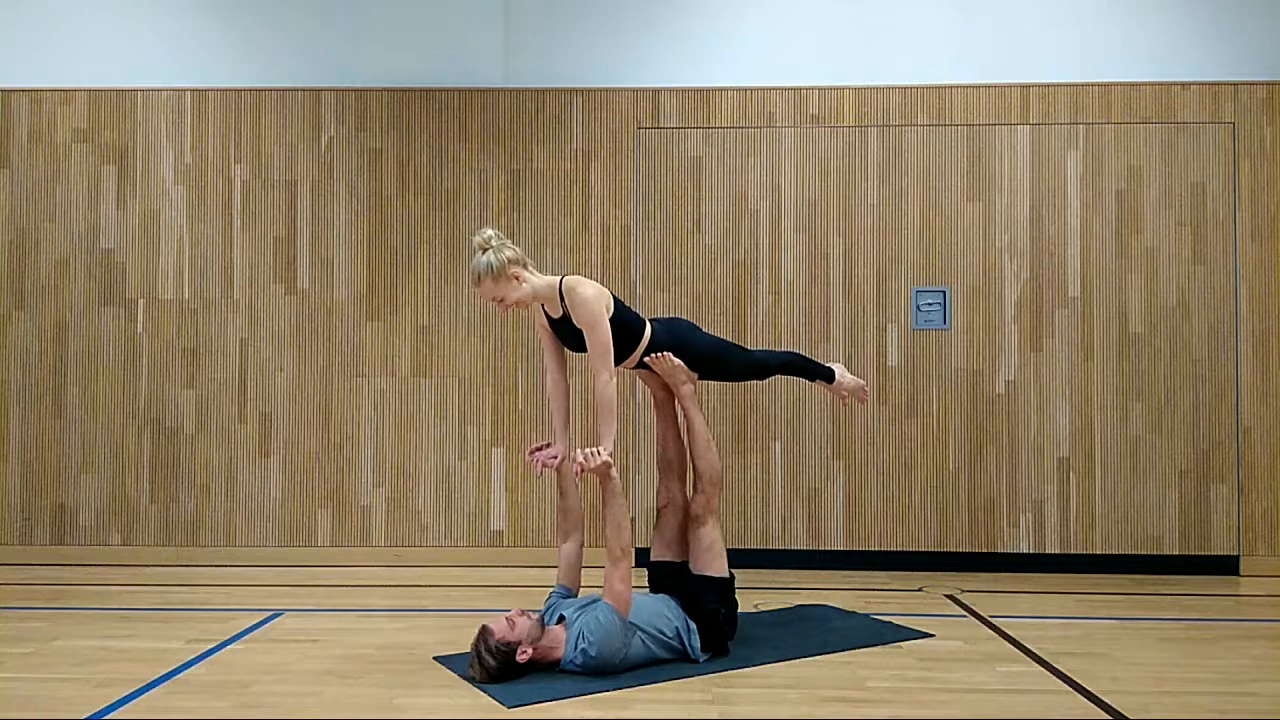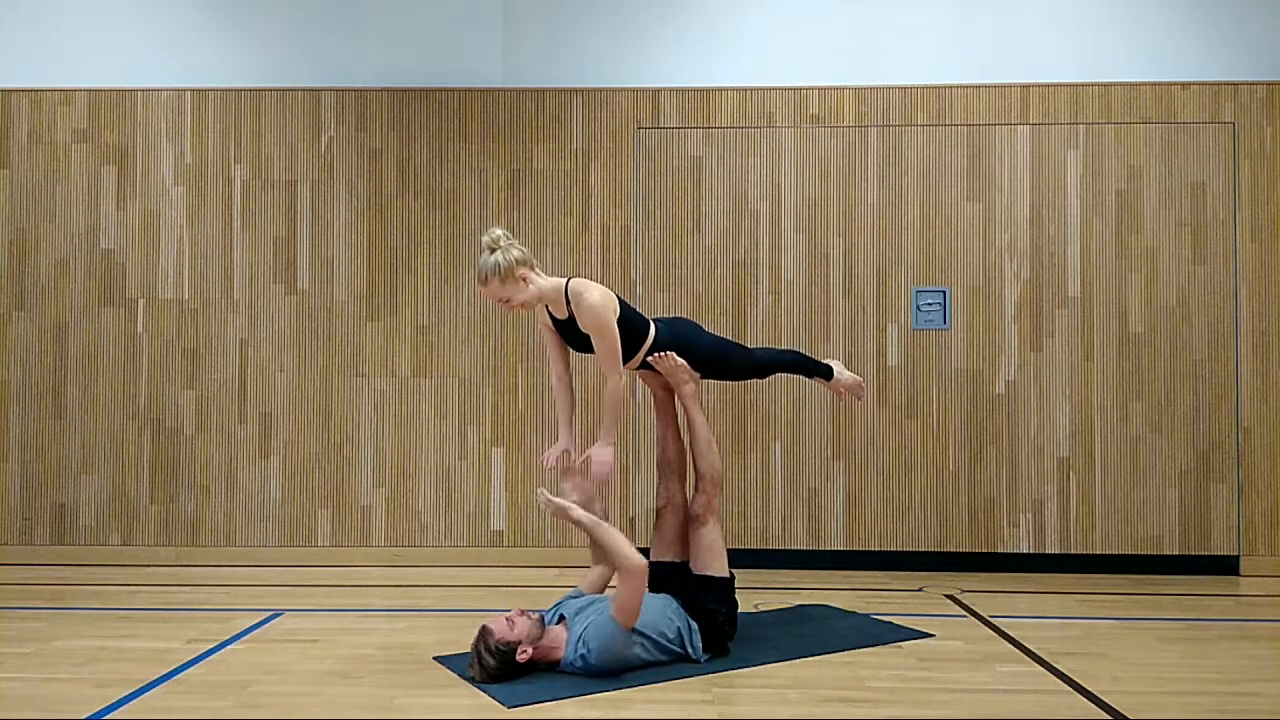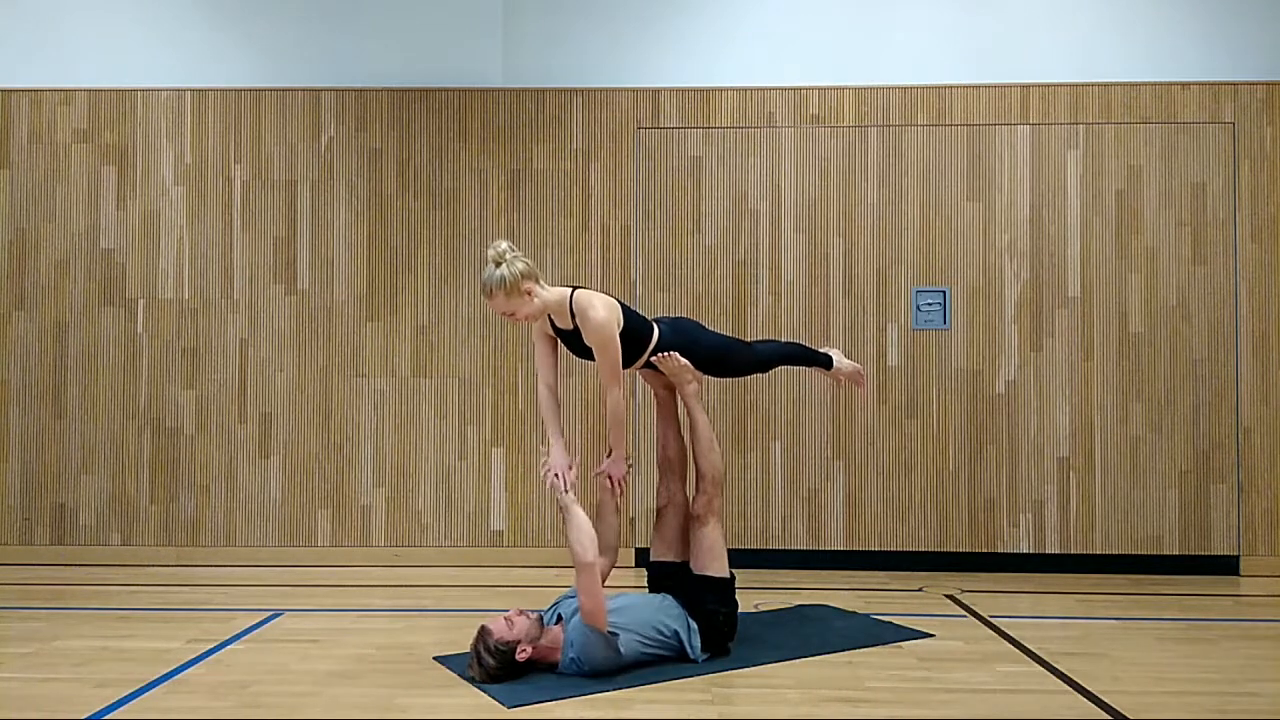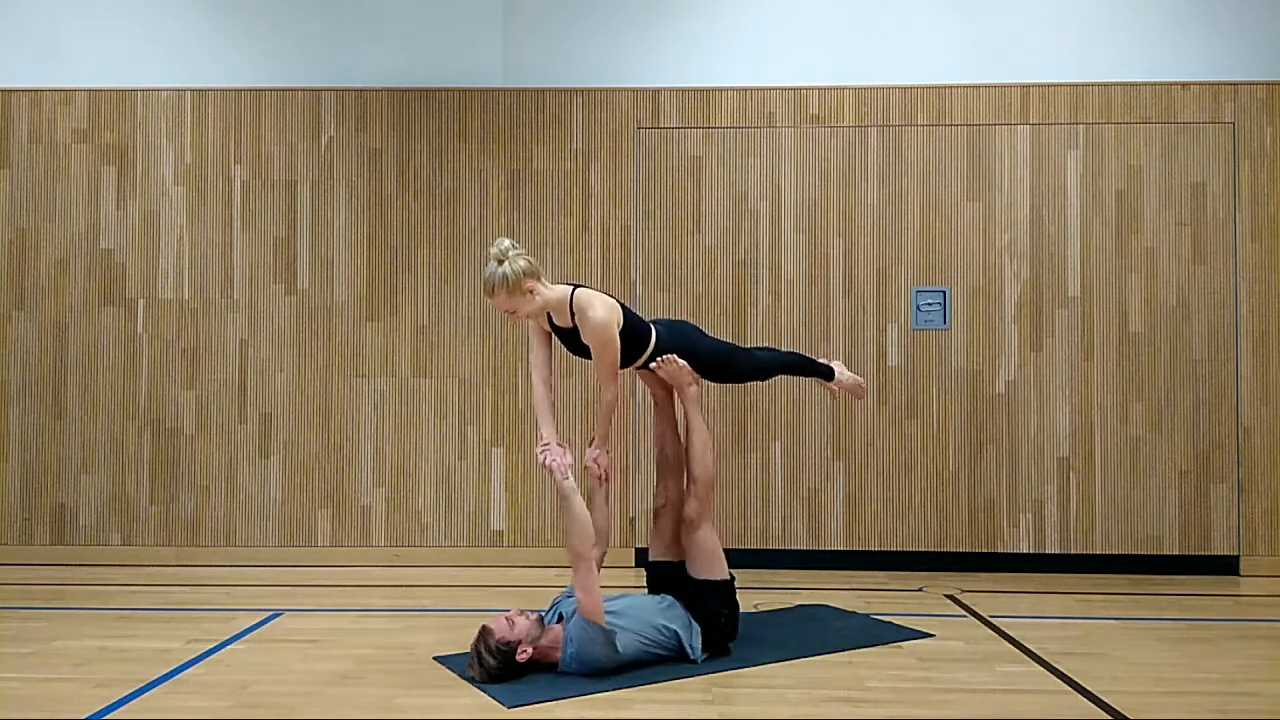
dt=0.5s
person 1, frame 1
left shoulder: (580, 295)
right shoulder: (543, 312)
left elbow: (604, 377)
right elbow: (556, 377)
left wrist: (605, 446)
right wrist: (560, 442)
left hip: (677, 346)
right hip: (655, 356)
left knee: (754, 366)
right knee: (751, 368)
left ankle: (831, 375)
right ankle: (829, 375)
person 1, frame 2
left shoulder: (587, 299)
right shoulder: (545, 310)
left elbow: (614, 377)
right elbow: (560, 376)
left wrist: (606, 443)
right wrist: (564, 437)
left hip: (680, 345)
right hip: (655, 355)
left knee: (755, 364)
right knee: (751, 364)
left ankle: (828, 371)
right ankle: (824, 374)
person 1, frame 3
left shoulder: (593, 314)
right shoulder: (545, 318)
left elbow: (614, 391)
right elbow: (545, 386)
left wrist: (618, 455)
right wrist: (557, 449)
left hip: (683, 345)
right hip: (658, 350)
left knee: (758, 357)
right knee: (754, 356)
left ankle: (829, 360)
right ankle: (824, 360)
person 1, frame 4
left shoulder: (593, 314)
right shoulder: (542, 314)
left elbow: (609, 388)
right elbow: (540, 379)
left wrist: (600, 444)
right wrist: (549, 438)
left hip: (679, 348)
right hip: (652, 345)
left knee: (759, 368)
right knee: (752, 363)
left ankle: (830, 372)
right ankle: (826, 371)
person 2, frame 1
left shoulder: (554, 617)
right shoulder: (593, 649)
left elbow: (571, 540)
right elbow: (620, 557)
left wrist: (563, 473)
right wrist: (608, 479)
left hip: (670, 603)
right hip: (704, 622)
right knee: (702, 506)
left ankle: (665, 394)
right ankle: (684, 393)
person 2, frame 2
left shoulder: (557, 617)
right shoulder: (595, 652)
left elbow: (604, 563)
right elbow: (635, 566)
left wrist: (585, 501)
right wrist: (579, 514)
left hip: (670, 603)
right hip: (704, 622)
right knee: (703, 506)
left ankle: (664, 394)
right ankle: (686, 392)
person 2, frame 3
left shoulder: (556, 616)
right shoulder: (583, 653)
left elbow: (603, 557)
right elbow: (587, 562)
left wrist: (607, 493)
right wrist: (566, 499)
left hip: (670, 603)
right hip: (704, 621)
right knee: (704, 507)
left ankle: (667, 393)
right ankle: (688, 392)
person 2, frame 4
left shoulder: (557, 616)
right shoulder: (583, 650)
left elbow: (595, 550)
right elbow: (584, 560)
left wrist: (598, 484)
right wrist: (566, 486)
left hip: (672, 605)
right hip: (706, 621)
right knee: (695, 511)
left ankle: (664, 394)
right ankle: (688, 394)
